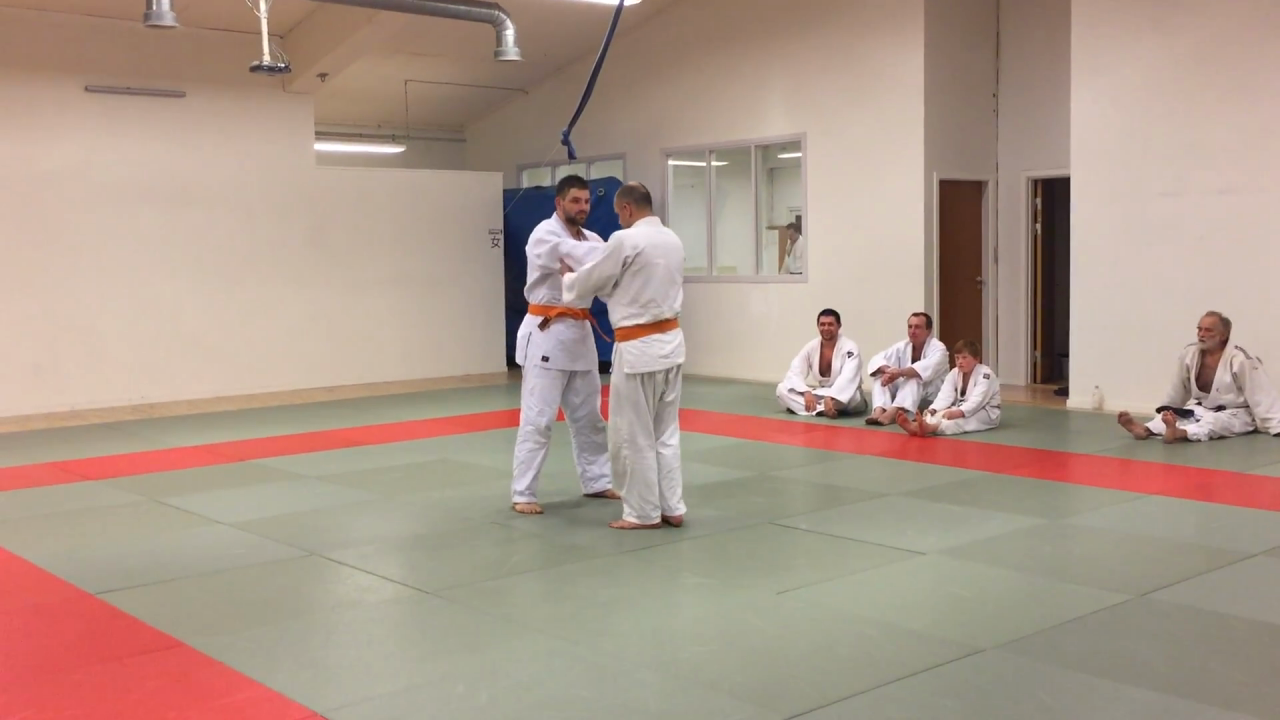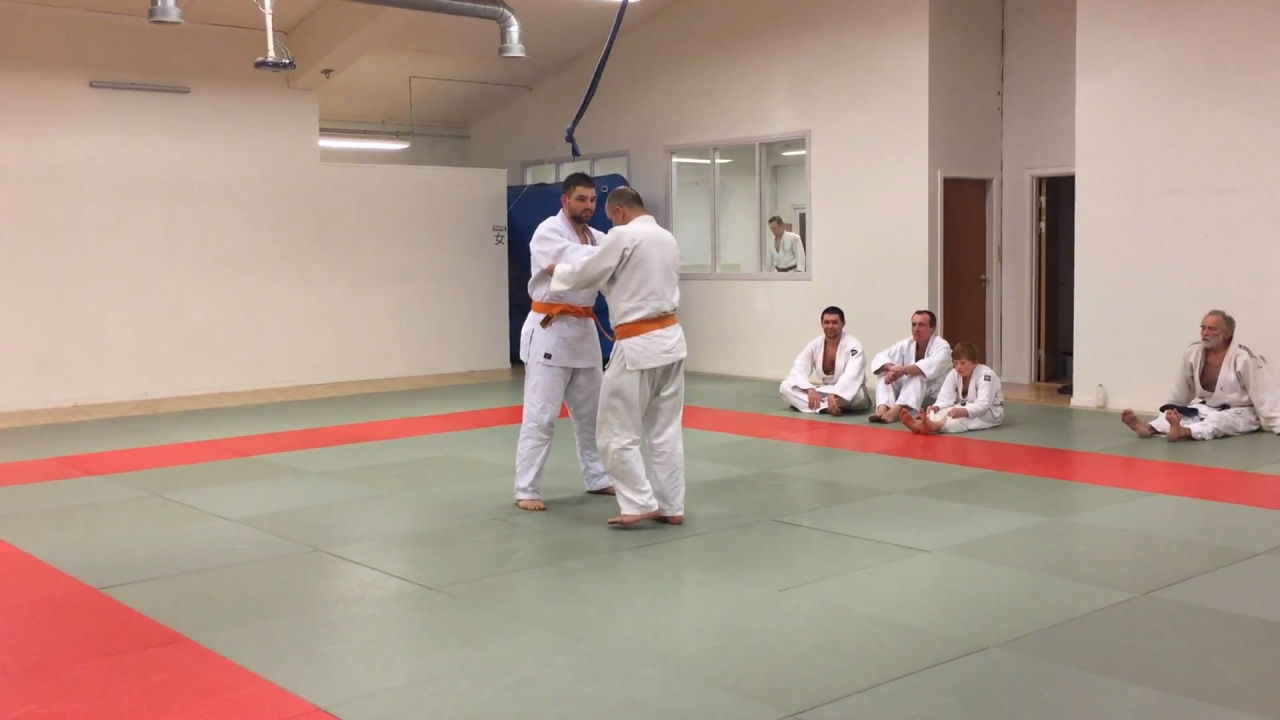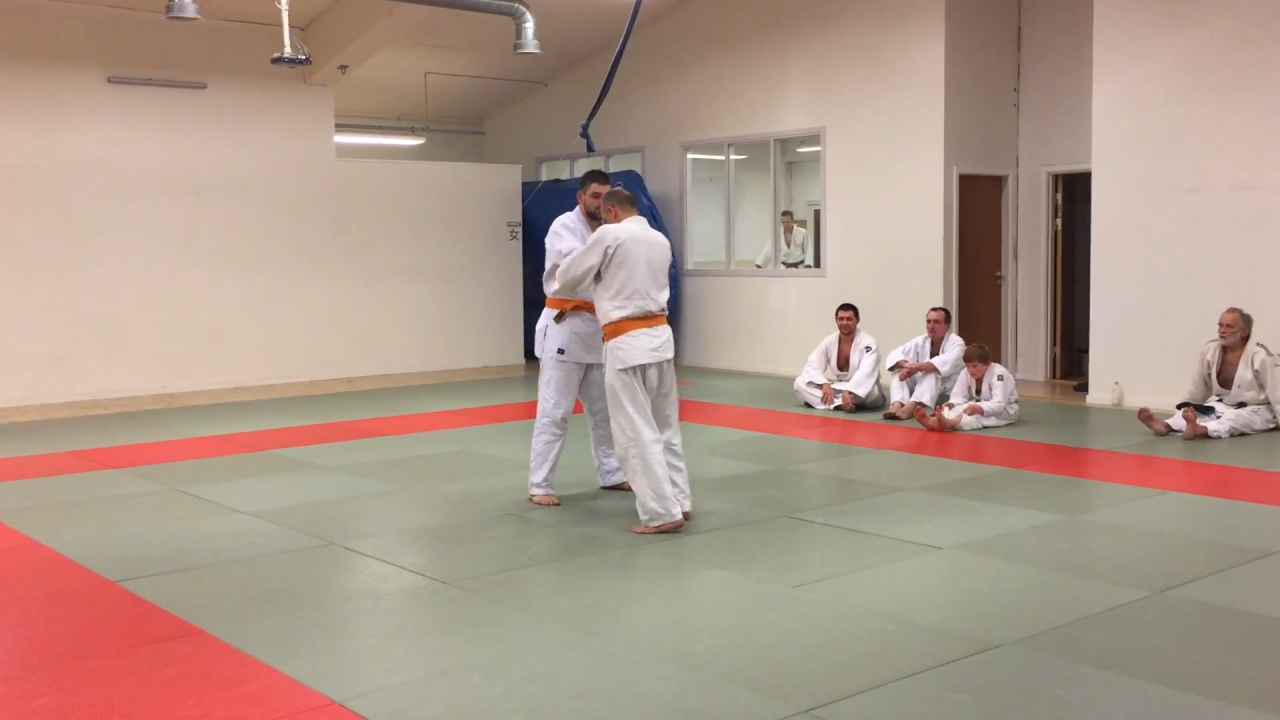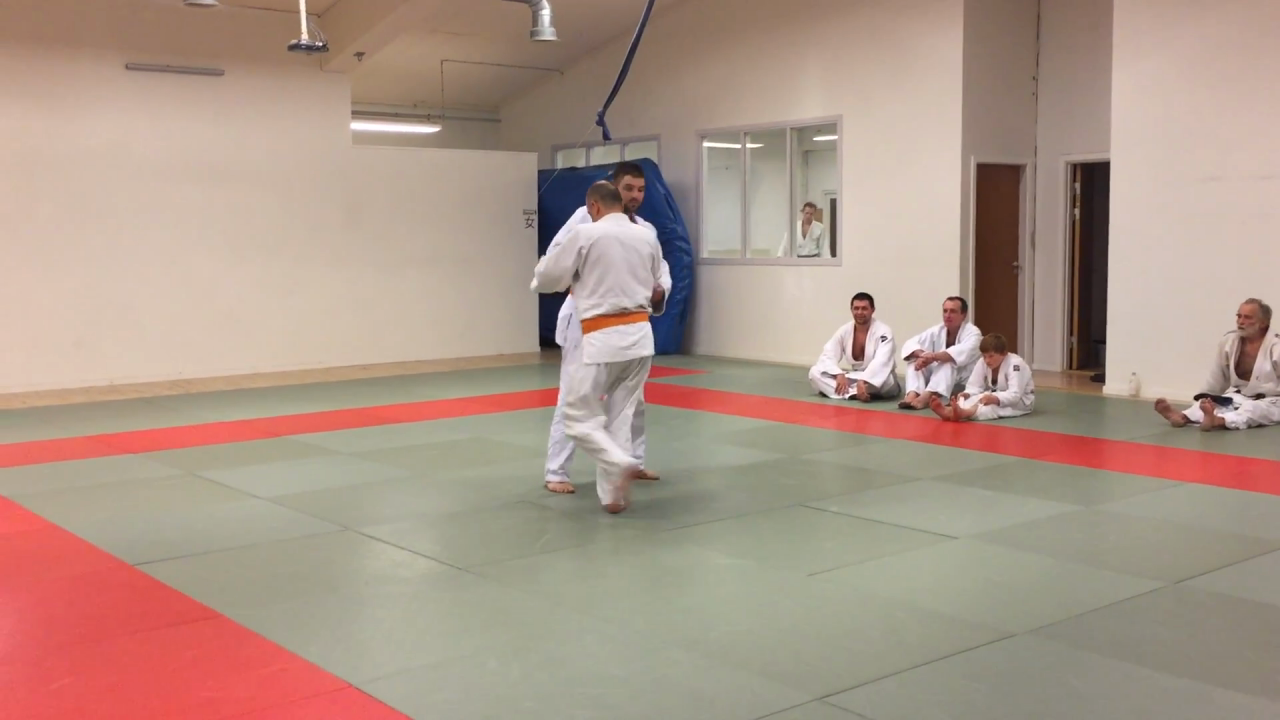
dt=0.3s
person 1, frame 1
left shoulder: (626, 240)
right shoulder: (673, 240)
left elbow: (591, 282)
left wrist: (569, 277)
right wrist: (584, 273)
left hip: (638, 349)
right hip: (670, 341)
left knee: (632, 437)
right knee: (666, 433)
left ankle: (643, 513)
right ankle: (671, 508)
person 1, frame 2
left shoulder: (623, 236)
right shoulder: (667, 238)
left elbow: (587, 275)
left wrist: (559, 271)
left hip: (639, 344)
right hip: (670, 337)
left knee: (616, 432)
right knee: (666, 430)
left ankle: (640, 504)
right ankle: (671, 506)
person 1, frame 3
left shoulder: (609, 235)
right shoulder: (661, 241)
left elbow: (569, 278)
left wrist: (561, 274)
right wrist: (603, 279)
left hip: (627, 344)
right hip: (660, 336)
left knee: (637, 433)
right knee: (665, 429)
left ankle: (663, 514)
right ankle: (679, 502)
person 1, frame 4
left shoulder: (585, 235)
right shoulder: (648, 236)
left elbow: (547, 277)
left hip: (603, 339)
right hip: (640, 334)
left knee: (578, 417)
right knee: (619, 417)
left ankle: (621, 467)
right ankle: (613, 493)
person 2, frame 1
left shoulder: (590, 239)
right shoulder: (544, 234)
right elbow: (568, 253)
right wrist: (608, 252)
left hip: (580, 333)
right hip: (546, 335)
left knee: (588, 416)
right knee: (538, 419)
left ankle: (597, 482)
right ankle: (523, 493)
person 2, frame 2
left shoulder: (596, 238)
right shoulder: (548, 231)
right elbow: (567, 256)
left hip: (584, 331)
right hip: (550, 331)
left knee: (591, 412)
right knee: (540, 415)
left ankle: (599, 479)
right ankle: (526, 490)
person 2, frame 3
right shoulder: (564, 226)
left hip: (598, 327)
right hip: (564, 326)
left knee: (606, 408)
right knee: (555, 410)
left ankle: (613, 474)
right ankle: (540, 485)
person 2, frame 4
left shoulder: (644, 229)
right shoulder: (589, 216)
left elbow: (658, 269)
left wrist: (660, 288)
left ankle: (631, 462)
right ankle: (556, 472)
